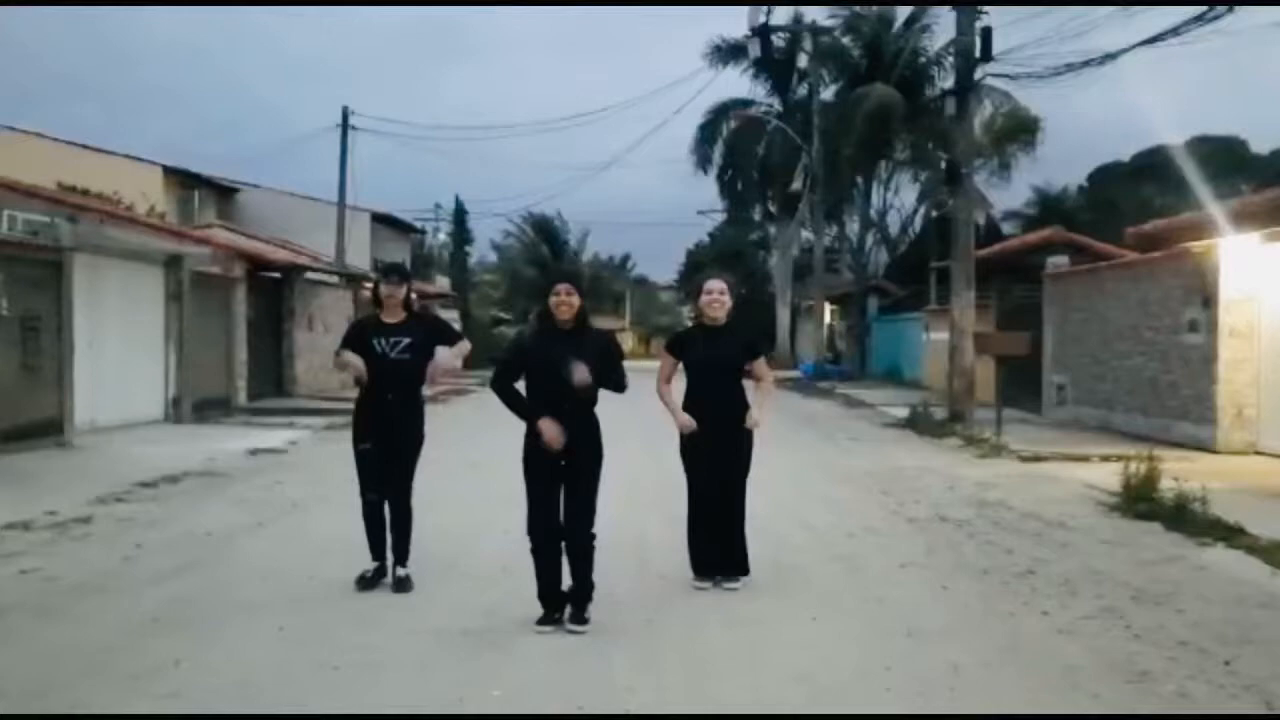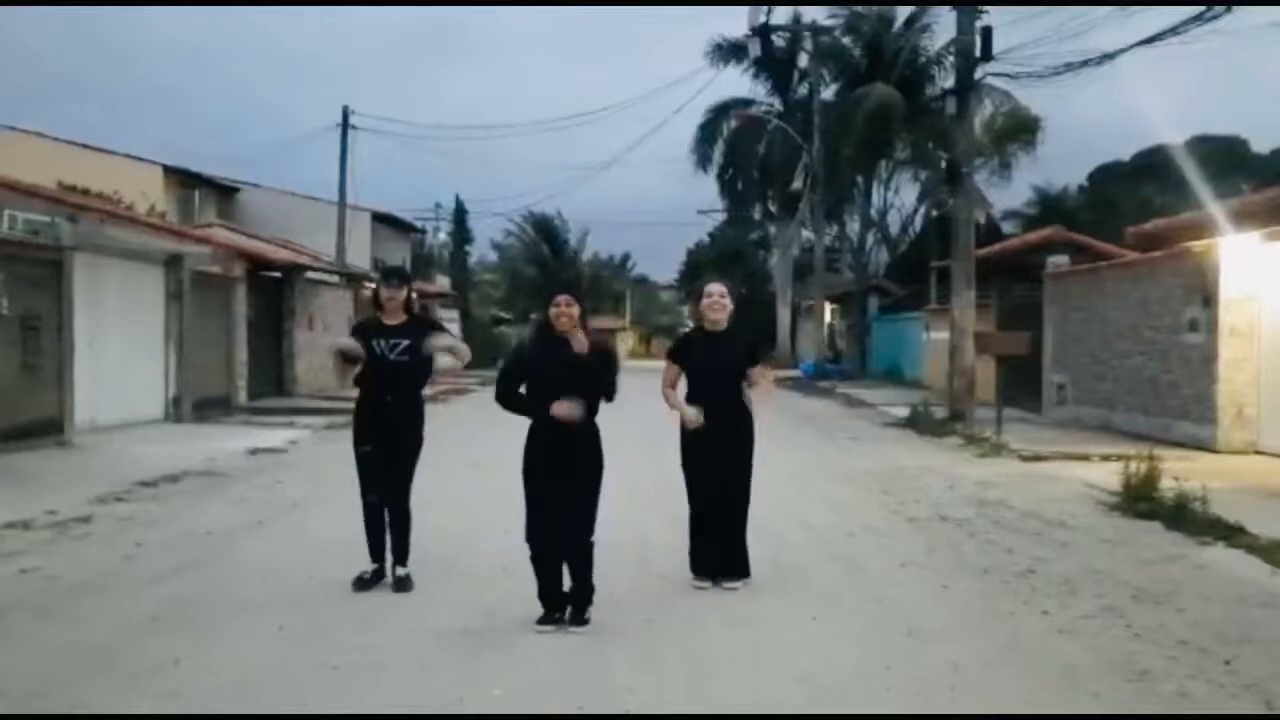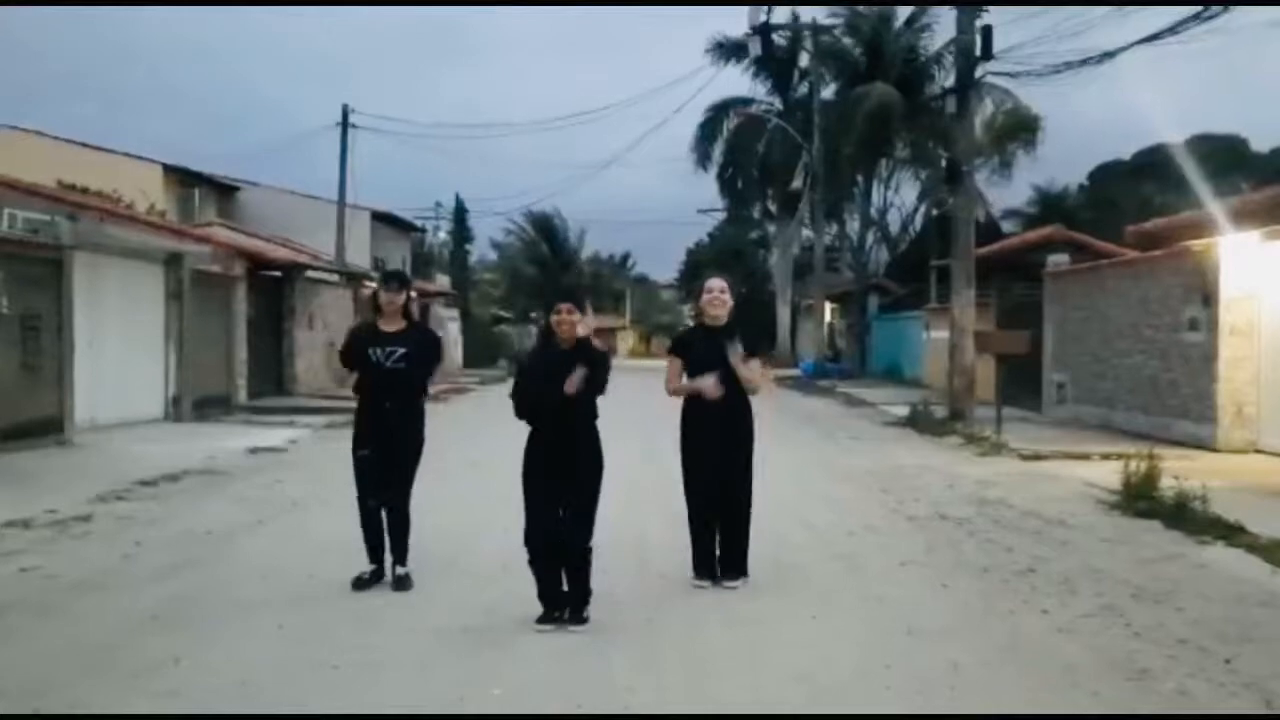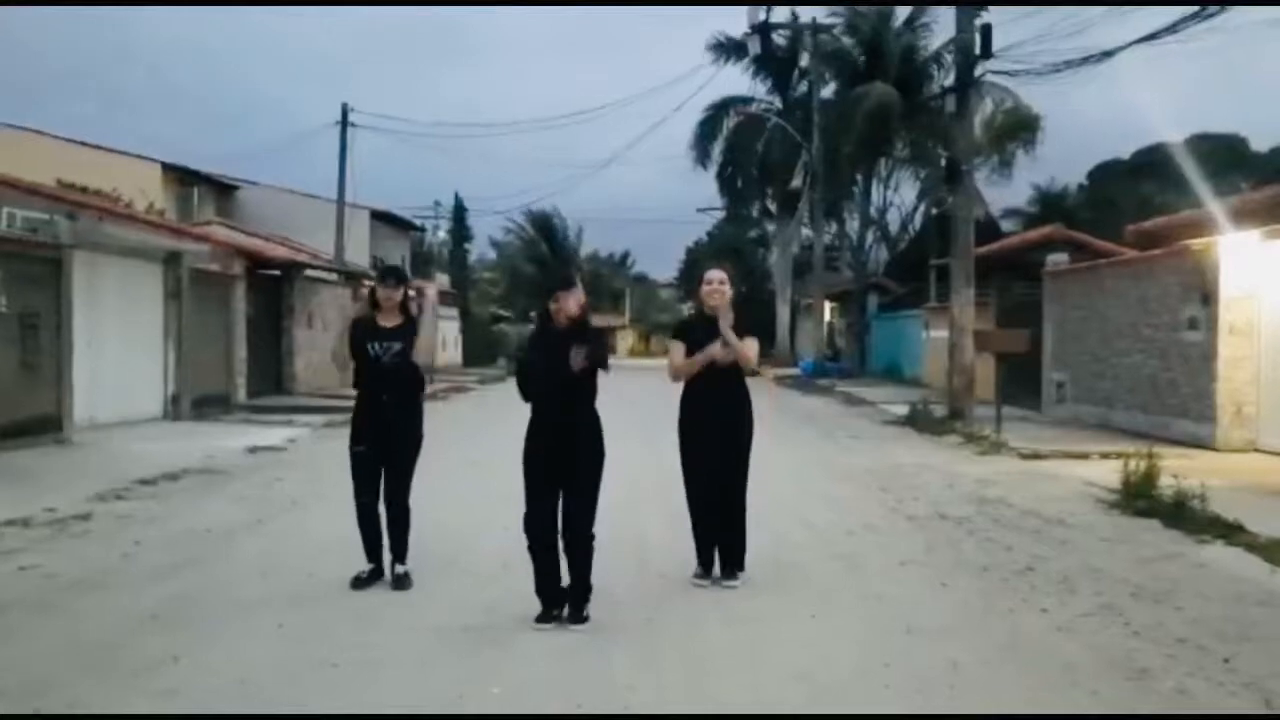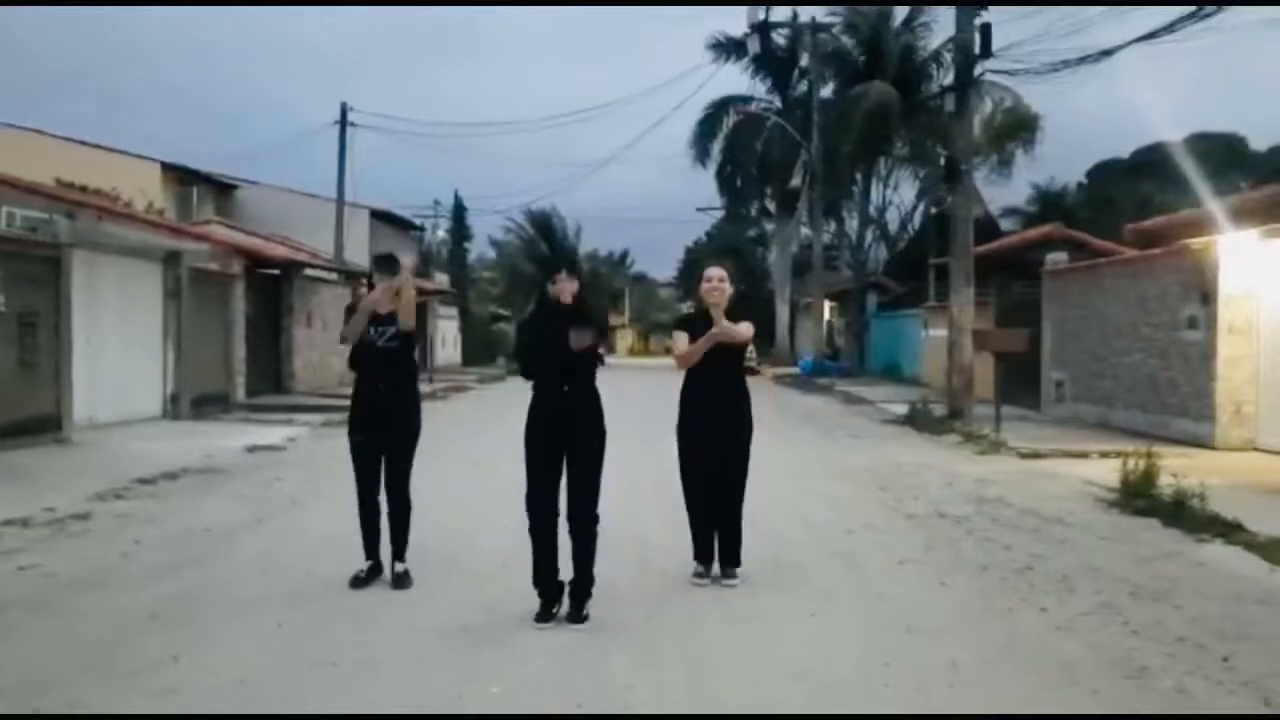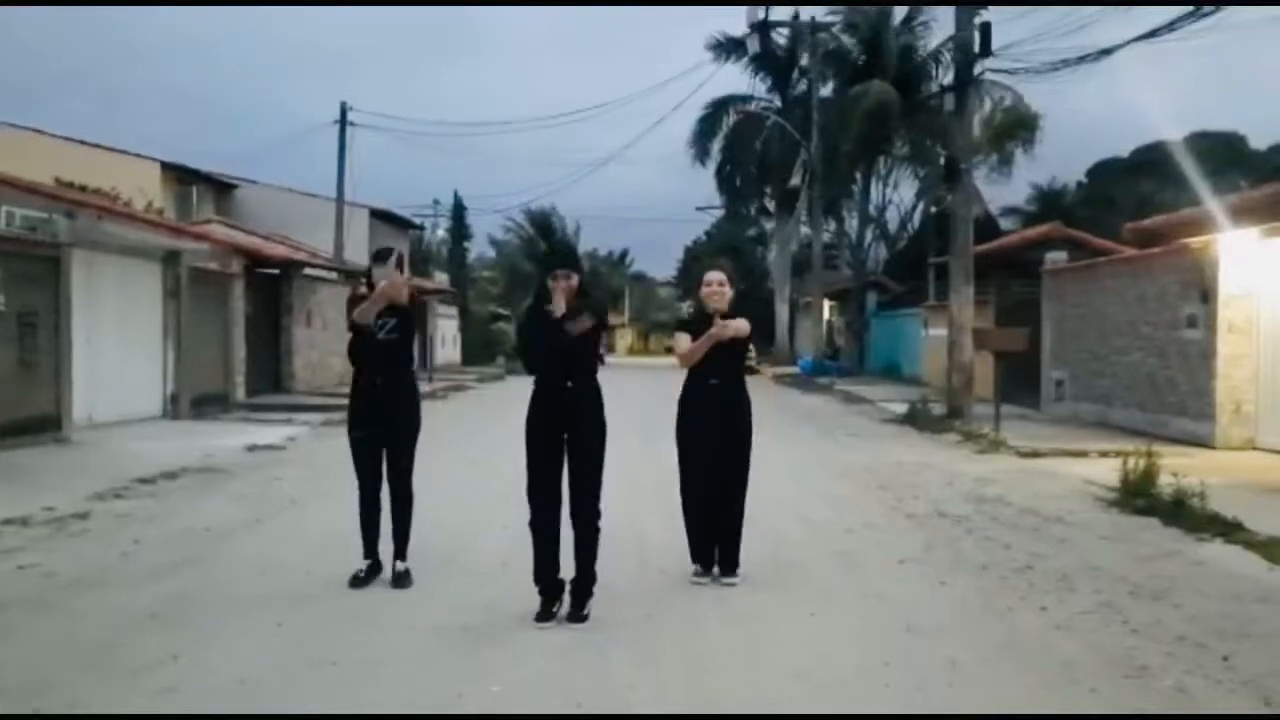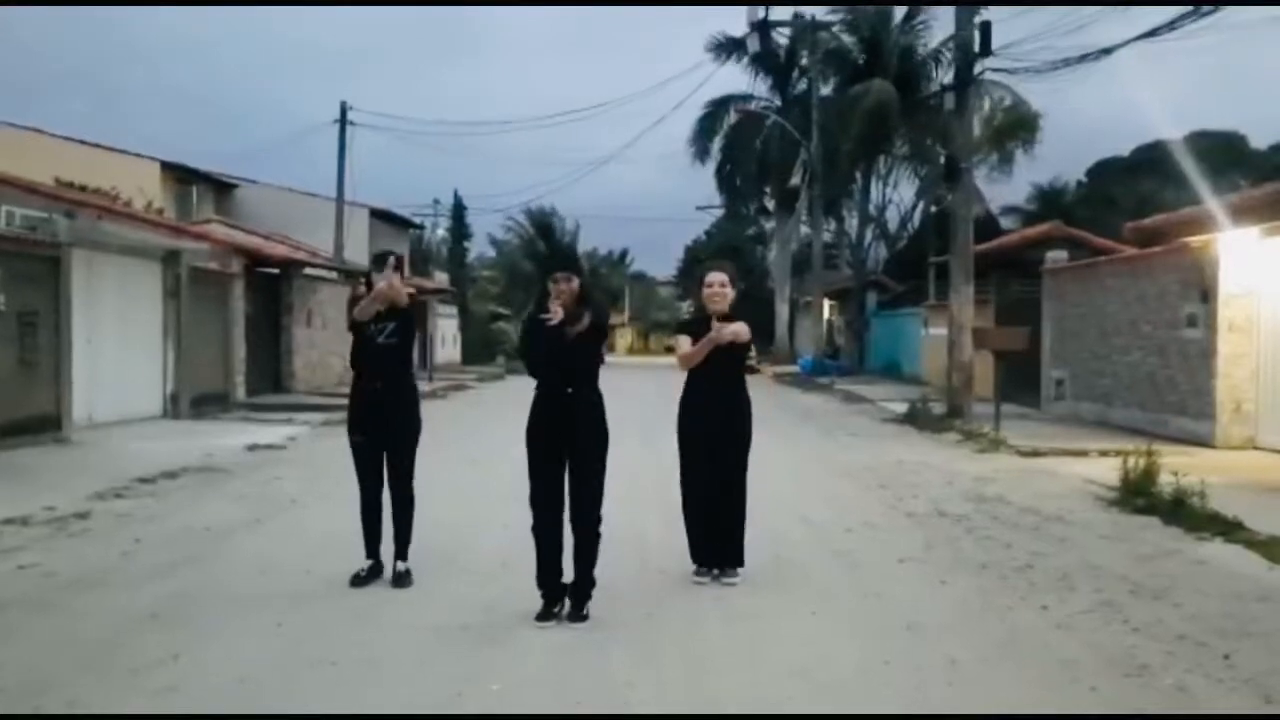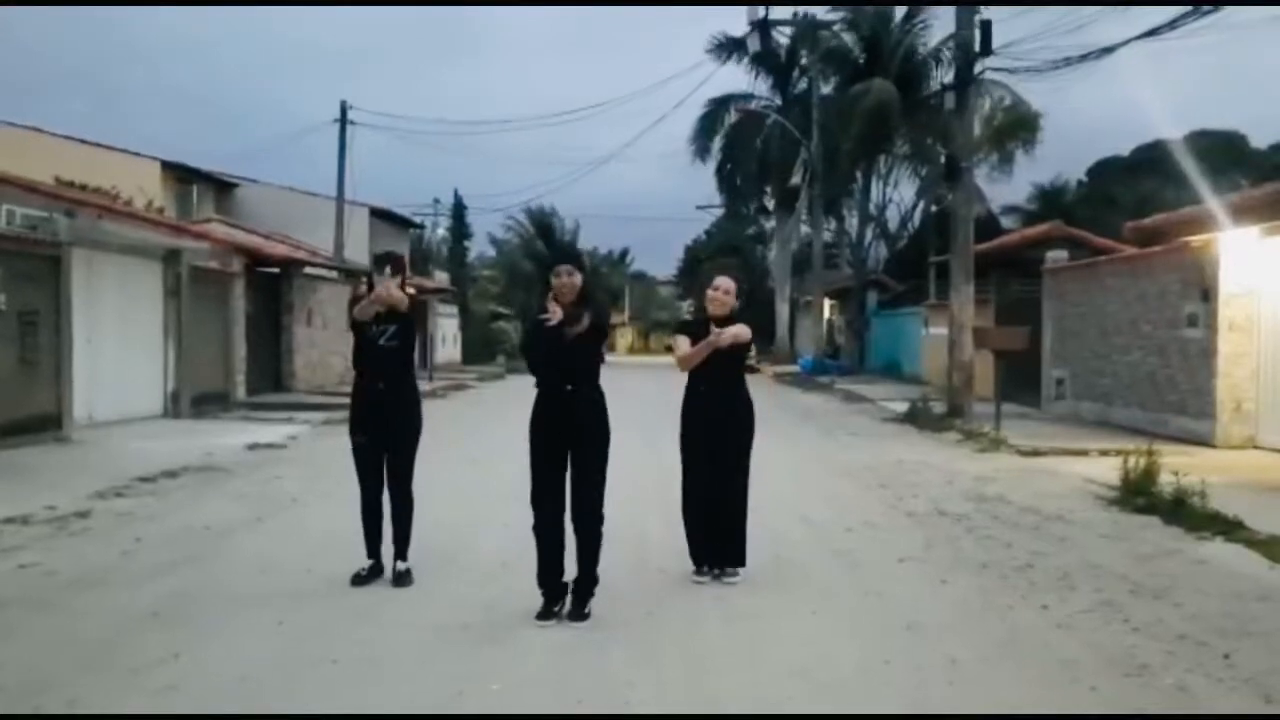
dt=0.1s
person 1, frame 1
left shoulder: (599, 341)
right shoulder: (529, 341)
left elbow: (619, 383)
right elbow: (500, 382)
left wrist: (591, 378)
right wrist: (536, 417)
left hip: (584, 438)
right hip: (541, 440)
left knee: (578, 525)
right knee: (542, 524)
left ankle: (580, 602)
right ankle: (551, 602)
person 1, frame 2
left shoulder: (598, 351)
right shoulder: (530, 350)
left elbow: (606, 391)
right elbow: (504, 394)
left wrist: (586, 356)
right wrist: (548, 408)
left hip: (583, 448)
right hip: (542, 448)
left knee: (577, 533)
right knee: (541, 531)
left ankle: (580, 603)
right ankle: (552, 602)
person 1, frame 3
left shoulder: (595, 356)
right shoulder: (534, 359)
left elbow: (598, 386)
right elbow: (523, 408)
left wrist: (583, 341)
right wrist: (562, 393)
left hip: (583, 452)
right hip: (542, 452)
left knee: (575, 539)
right knee: (539, 536)
left ankle: (578, 602)
right ankle: (552, 602)
person 1, frame 4
left shoulder: (590, 336)
right shoulder: (534, 343)
left elbow: (597, 358)
right elbow: (528, 389)
left wrist: (579, 320)
right wrist: (567, 367)
left hip: (584, 437)
right hip: (543, 437)
left knee: (578, 525)
right knee: (538, 523)
left ankle: (578, 600)
right ankle: (550, 600)
person 1, frame 5
left shoulder: (590, 317)
right shoulder: (535, 322)
left elbow: (594, 342)
right elbow: (529, 367)
left wrist: (571, 307)
right wrist: (566, 345)
left hip: (584, 414)
right hip: (544, 415)
left knee: (582, 510)
right knee: (540, 508)
left ankle: (580, 597)
right ankle: (548, 595)
person 1, frame 6
left shoulder: (590, 310)
right shoulder: (534, 315)
left elbow: (591, 331)
right elbow: (532, 361)
left wrist: (564, 313)
right wrist: (564, 329)
left hip: (585, 409)
right hip: (545, 409)
left knee: (585, 505)
right knee: (542, 504)
left ankle: (581, 595)
right ankle: (548, 593)
person 1, frame 7
left shoulder: (593, 315)
right shoulder: (537, 320)
left elbow: (592, 329)
right elbow: (534, 366)
left wrist: (565, 321)
right wrist: (564, 332)
left hip: (586, 414)
right hip: (547, 414)
left knee: (585, 509)
right knee: (545, 508)
left ankle: (581, 596)
right ankle: (551, 595)
person 1, frame 8
left shoulder: (593, 315)
right shoulder: (540, 321)
left elbow: (592, 329)
right elbow: (536, 364)
left wrist: (565, 321)
right wrist: (564, 333)
left hip: (588, 412)
right hip: (549, 412)
left knee: (587, 507)
right knee: (546, 506)
left ankle: (583, 594)
right ankle: (552, 594)
person 2, frame 1
left shoulder: (423, 323)
right shoulder: (363, 326)
left elbow: (465, 344)
right elbow: (340, 358)
left wrist: (446, 358)
right wrist: (348, 360)
left hip: (407, 417)
right hip: (370, 417)
left knee: (399, 494)
right knee: (371, 494)
left ankle: (401, 566)
right ankle: (377, 563)
person 2, frame 2
left shoulder: (422, 326)
right shoulder: (365, 328)
left elbow: (465, 356)
left wrist: (449, 344)
right wrist: (343, 351)
left hip: (407, 419)
right hip: (370, 420)
left knee: (398, 496)
right knee: (372, 497)
left ankle: (401, 566)
right ankle: (376, 565)
person 2, frame 3
left shoulder: (420, 333)
right shoulder: (362, 334)
left elbow: (440, 371)
left wrist: (442, 340)
left hip: (407, 425)
right hip: (369, 425)
left knee: (396, 501)
right knee: (368, 502)
left ankle: (400, 565)
right ankle: (376, 565)
person 2, frame 4
left shoulder: (414, 327)
right shoulder: (360, 326)
left elbow: (421, 362)
right elbow: (343, 365)
right wrist: (345, 326)
left hip: (405, 421)
right hip: (367, 420)
left knee: (396, 497)
right knee: (365, 498)
left ankle: (399, 564)
right ankle: (374, 564)
person 2, frame 5
left shoulder: (408, 307)
right shoulder: (358, 309)
left elbow: (406, 326)
right elbow: (348, 336)
left wrist: (408, 278)
right wrist: (367, 306)
left hip: (402, 407)
right hip: (365, 406)
left knee: (397, 488)
right knee: (366, 489)
left ankle: (399, 562)
right ankle: (372, 561)
person 2, frame 6
left shoulder: (405, 300)
right shoulder: (360, 300)
left elbow: (401, 295)
right elbow: (360, 318)
left wrist: (395, 285)
right wrist: (377, 293)
left hip: (401, 402)
right hip: (364, 401)
left knee: (400, 482)
right knee: (368, 485)
left ankle: (400, 560)
right ankle: (370, 559)
person 2, frame 7
left shoulder: (405, 305)
right shoulder: (361, 301)
left elbow: (399, 296)
right elbow: (360, 315)
left wrist: (391, 288)
right wrist: (374, 294)
left hip: (401, 404)
right hip: (364, 404)
left knee: (401, 485)
right knee: (369, 488)
left ankle: (401, 560)
right ankle: (372, 560)
person 2, frame 8
left shoulder: (405, 307)
right shoulder: (361, 302)
left elbow: (399, 301)
right elbow: (361, 314)
left wrist: (390, 293)
right wrist: (374, 297)
left hip: (403, 405)
right hip: (366, 405)
left knee: (400, 486)
right knee: (370, 488)
left ankle: (401, 560)
right ankle: (373, 560)
person 3, frame 1
left shoulder: (743, 338)
right shoulder: (684, 338)
left elbow: (765, 378)
right elbow: (663, 382)
left wrist: (758, 409)
right wrist: (677, 413)
left hip: (735, 427)
right hip: (697, 428)
left knee: (731, 495)
right knee: (701, 495)
left ankle: (731, 567)
right ankle: (704, 567)
person 3, frame 2
left shoulder: (744, 343)
right shoulder: (687, 343)
left elbow: (760, 383)
right elbow: (668, 387)
left wrist: (753, 397)
right wrist: (682, 409)
left hip: (736, 430)
right hip: (698, 430)
left knee: (734, 497)
right knee: (702, 497)
left ankle: (731, 568)
right ankle: (704, 567)
person 3, frame 3
left shoulder: (744, 338)
right shoulder: (686, 339)
left elbow: (755, 386)
right elbow: (671, 385)
left wrist: (740, 367)
right wrist: (696, 386)
left hip: (736, 422)
right hip: (698, 423)
left knee: (735, 495)
right knee: (700, 495)
left ankle: (733, 567)
right ankle: (703, 566)
person 3, frame 4
left shoulder: (743, 325)
right shoulder: (686, 327)
left elbow: (750, 361)
right elbow: (676, 370)
left wrist: (727, 332)
right wrist: (707, 354)
left hip: (734, 413)
right hip: (696, 414)
left knee: (732, 487)
right knee: (700, 488)
left ankle: (731, 564)
right ankle: (703, 562)
person 3, frame 5
left shoulder: (741, 322)
right shoulder: (687, 322)
left elbow: (743, 334)
right elbow: (681, 359)
left wrist: (725, 327)
right wrist: (711, 337)
left hip: (733, 407)
right hip: (696, 407)
left knee: (730, 484)
right knee: (698, 484)
left ankle: (729, 562)
right ankle: (703, 560)
person 3, frame 6
left shoulder: (739, 321)
right shoulder: (689, 324)
left elbow: (739, 329)
right elbow: (684, 358)
left wrist: (725, 328)
right wrist: (711, 335)
left hip: (733, 409)
right hip: (695, 409)
left knee: (731, 486)
right knee: (697, 486)
left ankle: (729, 562)
right ankle: (702, 560)
person 3, frame 7
left shoulder: (739, 326)
right shoulder: (690, 326)
left elbow: (741, 333)
right elbow: (684, 360)
left wrist: (727, 333)
right wrist: (711, 338)
left hip: (733, 411)
right hip: (695, 411)
left knee: (730, 484)
right knee: (697, 485)
left ankle: (729, 561)
right ankle: (703, 559)
person 3, frame 8
left shoulder: (740, 327)
right shoulder: (688, 326)
left elbow: (742, 333)
right elbow: (682, 361)
left wrist: (726, 336)
right wrist: (710, 342)
left hip: (735, 413)
right hip: (698, 412)
left knee: (732, 484)
right knee: (698, 485)
left ankle: (729, 559)
right ankle: (703, 558)
